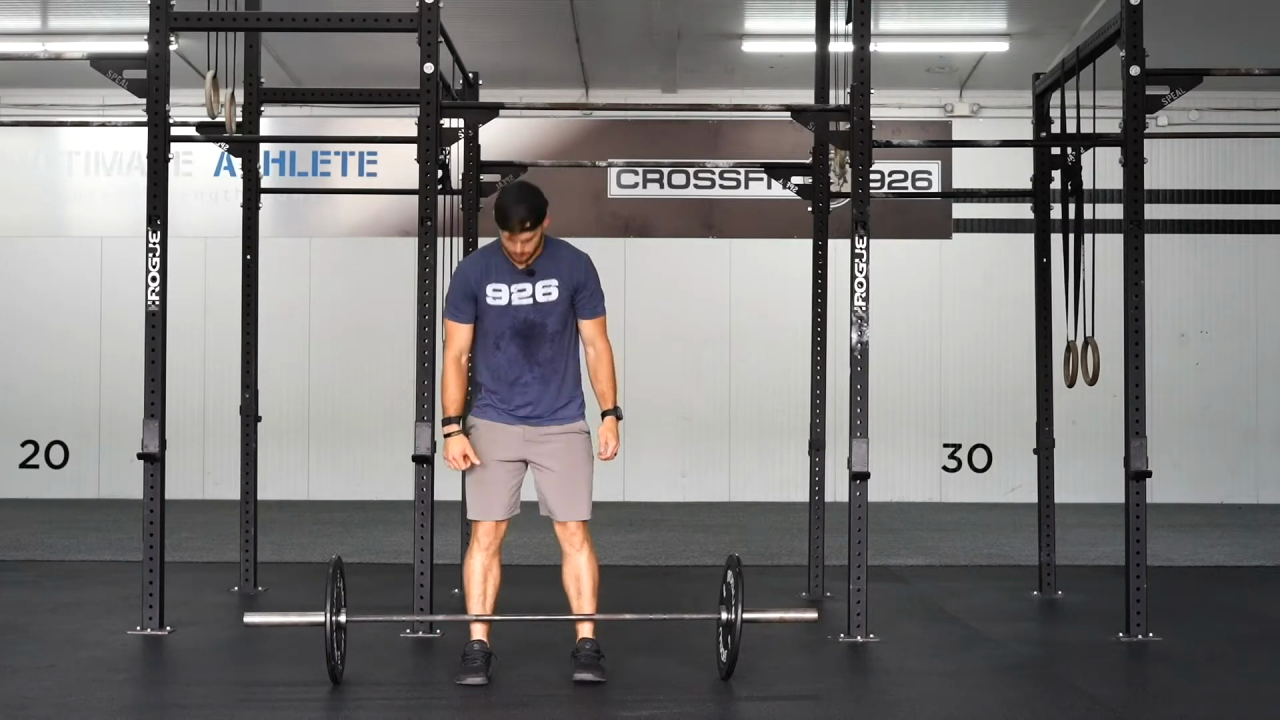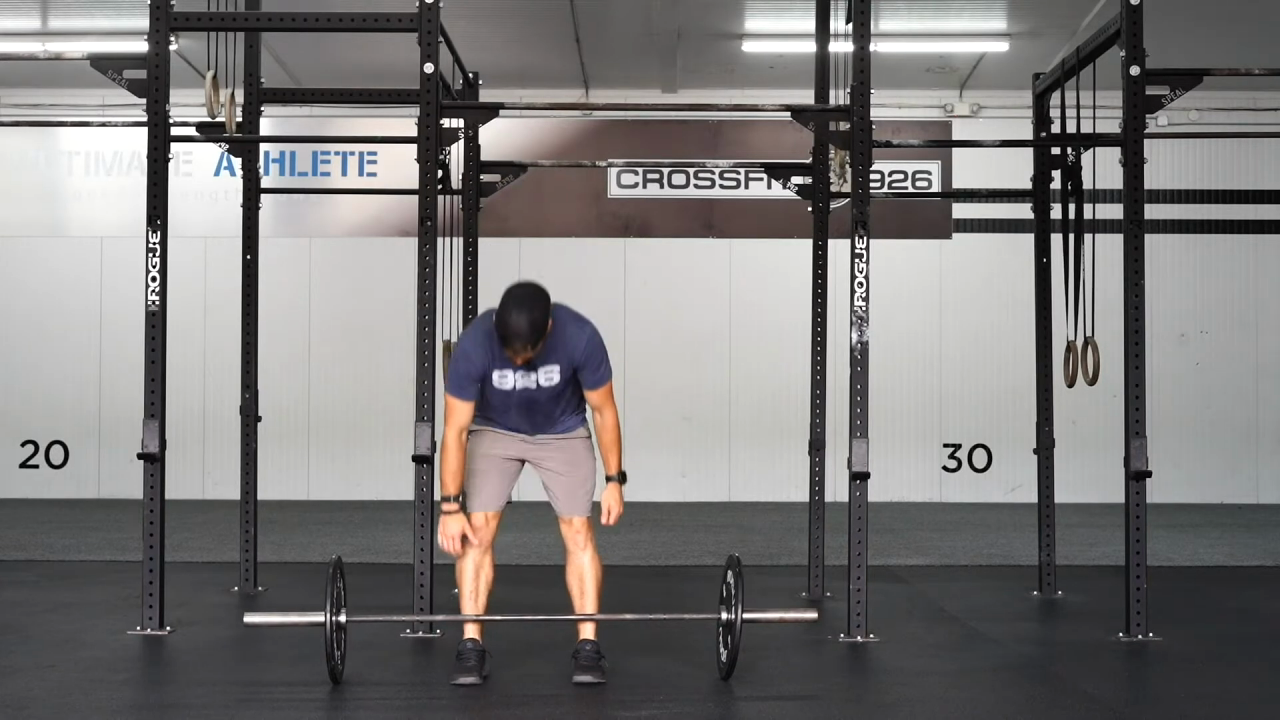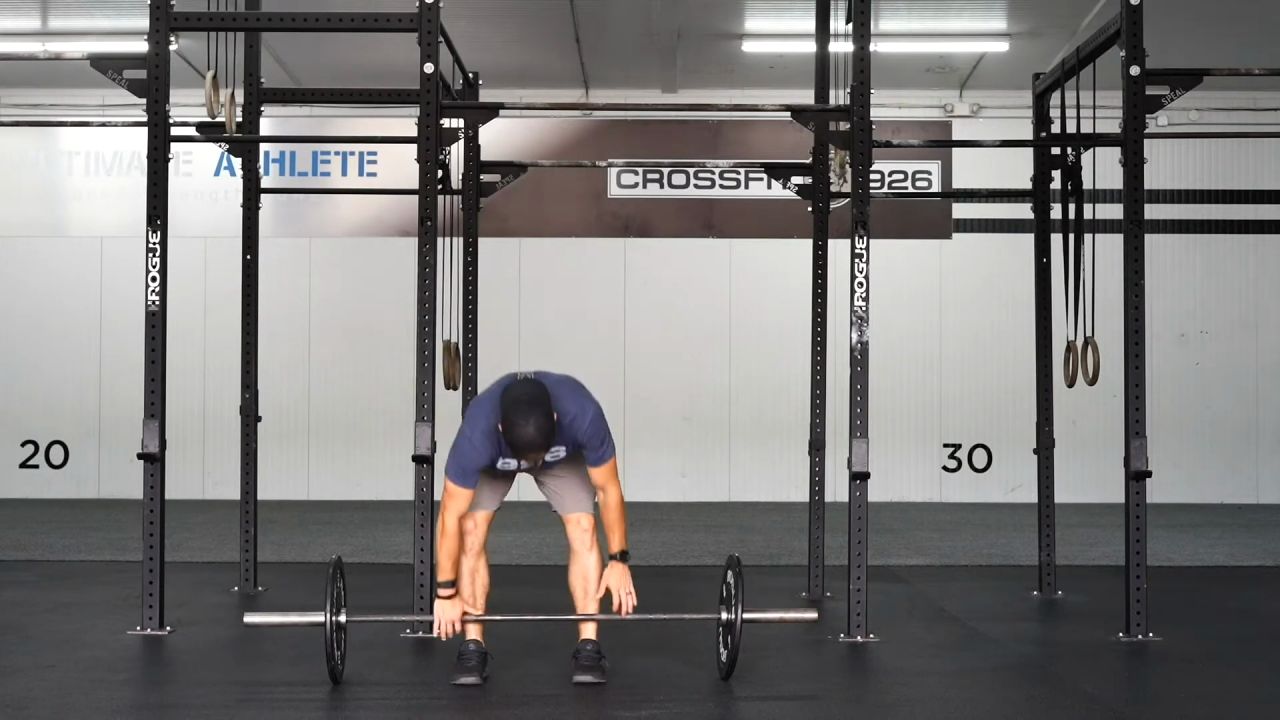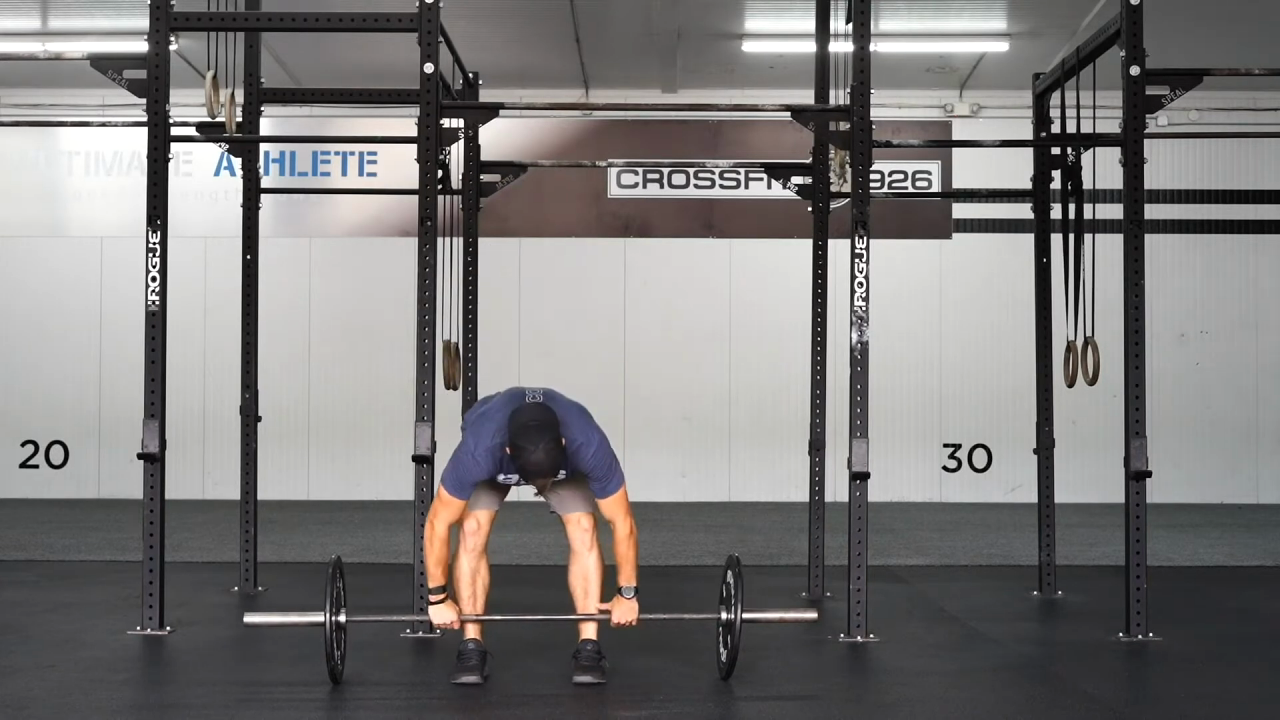
dt=0.3s
person 1, frame 1
left shoulder: (576, 266)
right shoulder: (472, 271)
left elbow: (596, 345)
right elbow: (455, 354)
left wrist: (611, 414)
right wrist: (451, 427)
left hip: (563, 426)
right hip: (492, 425)
left knee: (574, 531)
right knee: (485, 533)
left ankle: (586, 644)
right ankle: (477, 647)
person 1, frame 2
left shoulder: (581, 337)
right shoulder: (473, 344)
left elbow: (603, 409)
right elbow: (455, 429)
left wrist: (614, 480)
right wrist: (450, 506)
left hip: (563, 435)
right hip: (493, 432)
left knee: (578, 531)
right knee: (477, 534)
left ankle: (588, 646)
right ankle: (472, 645)
person 1, frame 3
left shoulder: (582, 416)
right shoulder: (477, 434)
left elbow: (609, 490)
right elbow: (450, 518)
left wrist: (619, 561)
right wrist: (446, 592)
left hip: (564, 449)
right hip: (493, 450)
left knee: (583, 529)
right knee: (471, 529)
left ankle: (588, 648)
right ankle: (473, 647)
person 1, frame 4
left shoulder: (587, 444)
right shoulder: (479, 449)
left elbow: (622, 522)
right elbow: (438, 524)
left wrist: (627, 594)
right wrist: (437, 597)
left hip: (561, 454)
right hip: (492, 449)
left knee: (582, 529)
right knee: (472, 531)
left ankle: (589, 647)
right ankle: (471, 647)
